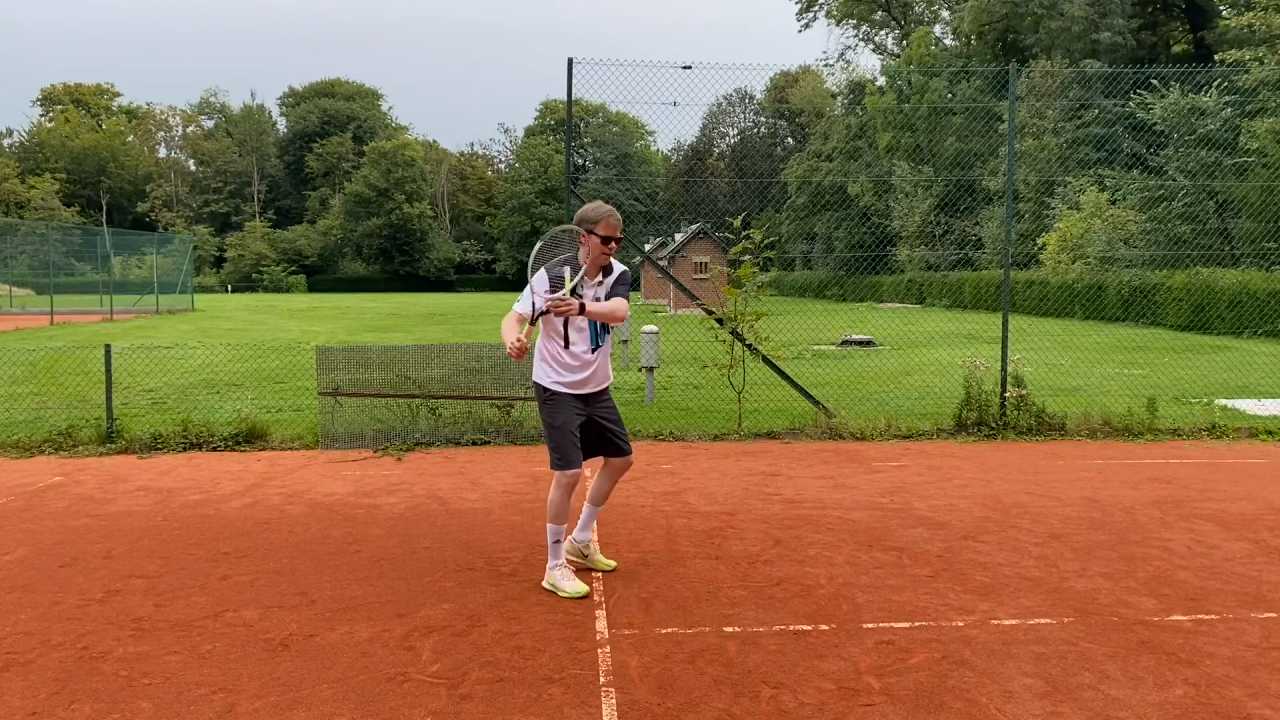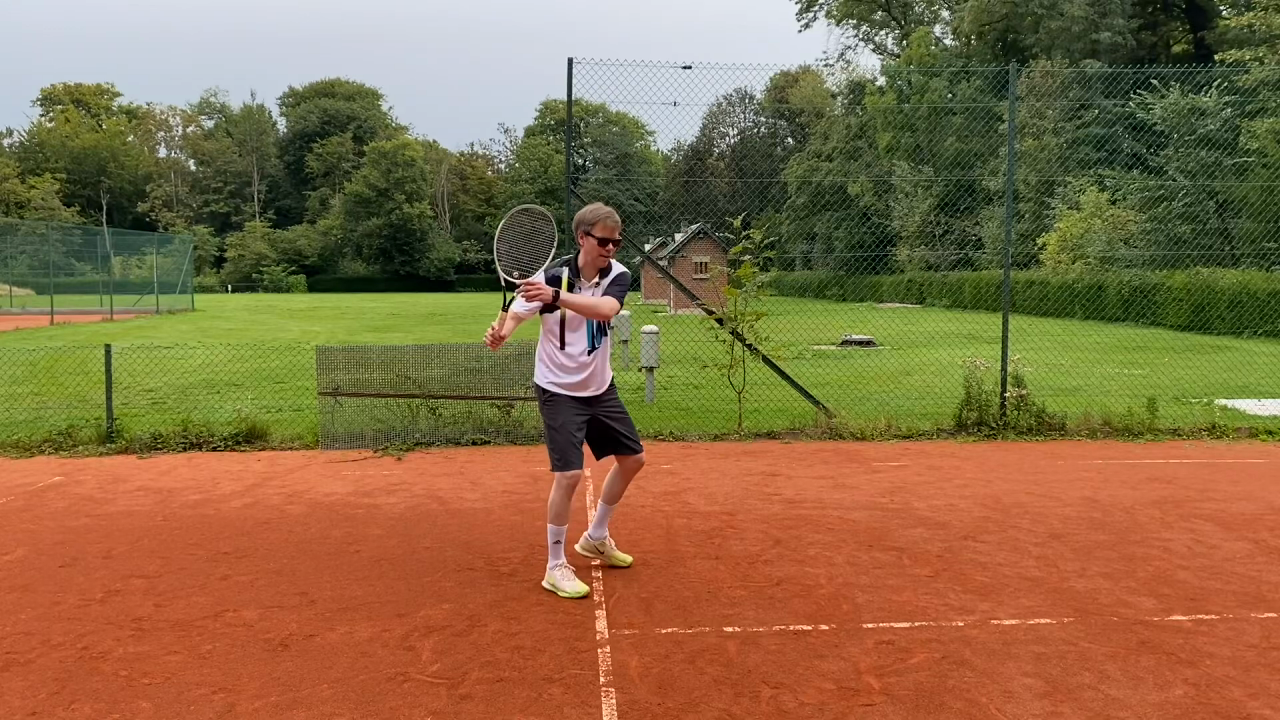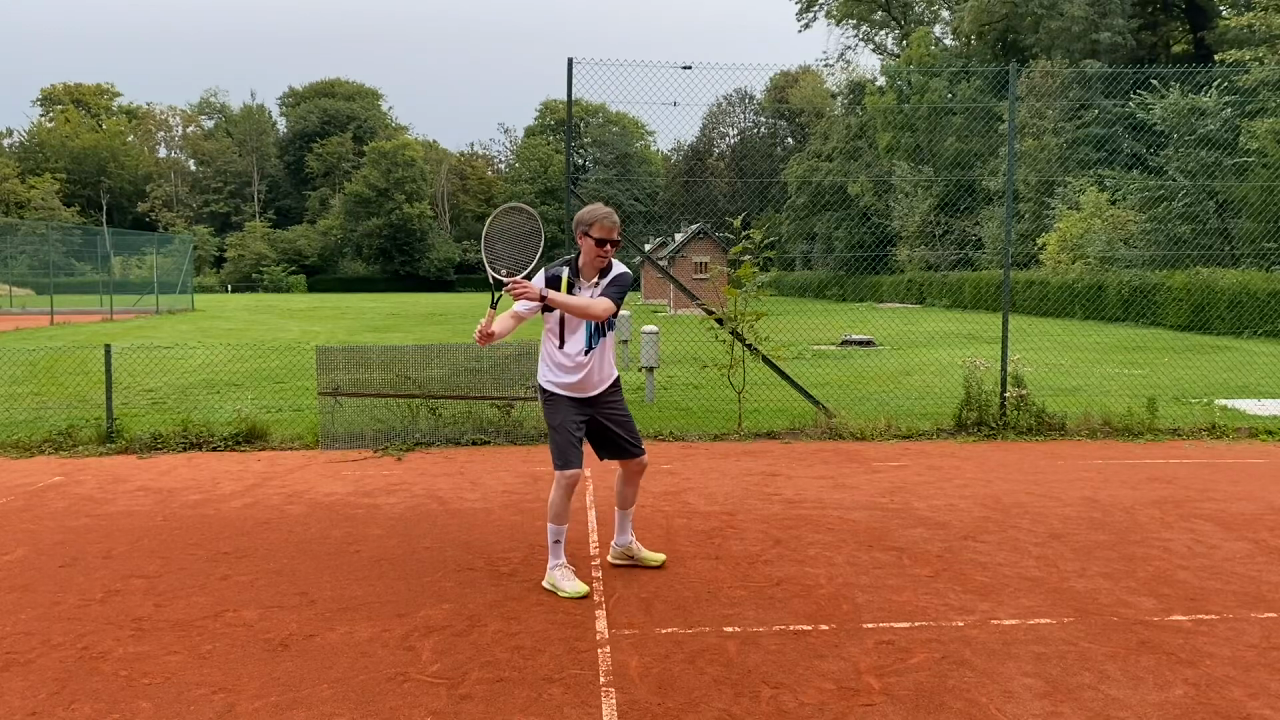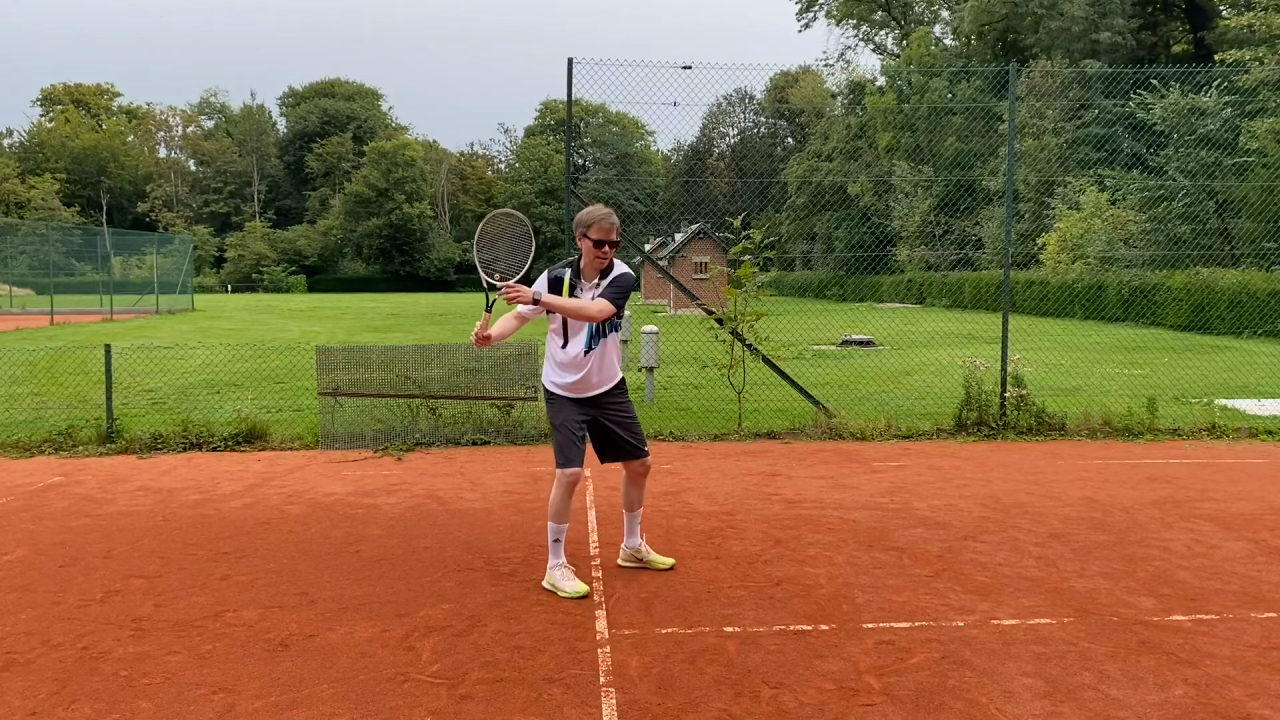
dt=0.1s
person 1, frame 1
left shoulder: (618, 274)
right shoulder: (551, 275)
left elbow: (619, 312)
right elbow: (513, 318)
left wrist: (580, 308)
right wrist: (512, 342)
left hip: (597, 386)
right hip: (558, 389)
left knee: (621, 459)
right knee: (568, 474)
left ankle: (580, 540)
right ankle: (555, 567)
person 1, frame 2
left shoulder: (619, 276)
right shoulder: (552, 275)
left elbow: (605, 309)
right elbow: (514, 314)
left wrist: (555, 297)
right wrist: (498, 333)
left hip: (600, 388)
right hip: (559, 391)
left knee: (633, 459)
right knee: (569, 475)
left ankle: (596, 536)
right ankle: (555, 567)
person 1, frame 3
left shoulder: (619, 276)
right shoulder: (552, 275)
left elbow: (599, 310)
right elbow: (515, 314)
left wrist: (546, 297)
right wrist: (491, 329)
left hip: (604, 387)
right hip: (561, 391)
left knee: (635, 462)
right knee: (569, 474)
left ankle: (624, 544)
right ankle: (555, 567)
person 1, frame 4
left shoulder: (622, 277)
right shoulder: (556, 276)
left elbow: (594, 312)
right elbow: (518, 315)
left wrist: (537, 298)
right wrist: (491, 334)
left hip: (609, 388)
right hip: (564, 392)
left knee: (639, 464)
right knee: (569, 474)
left ankle: (633, 547)
right ankle: (556, 567)
